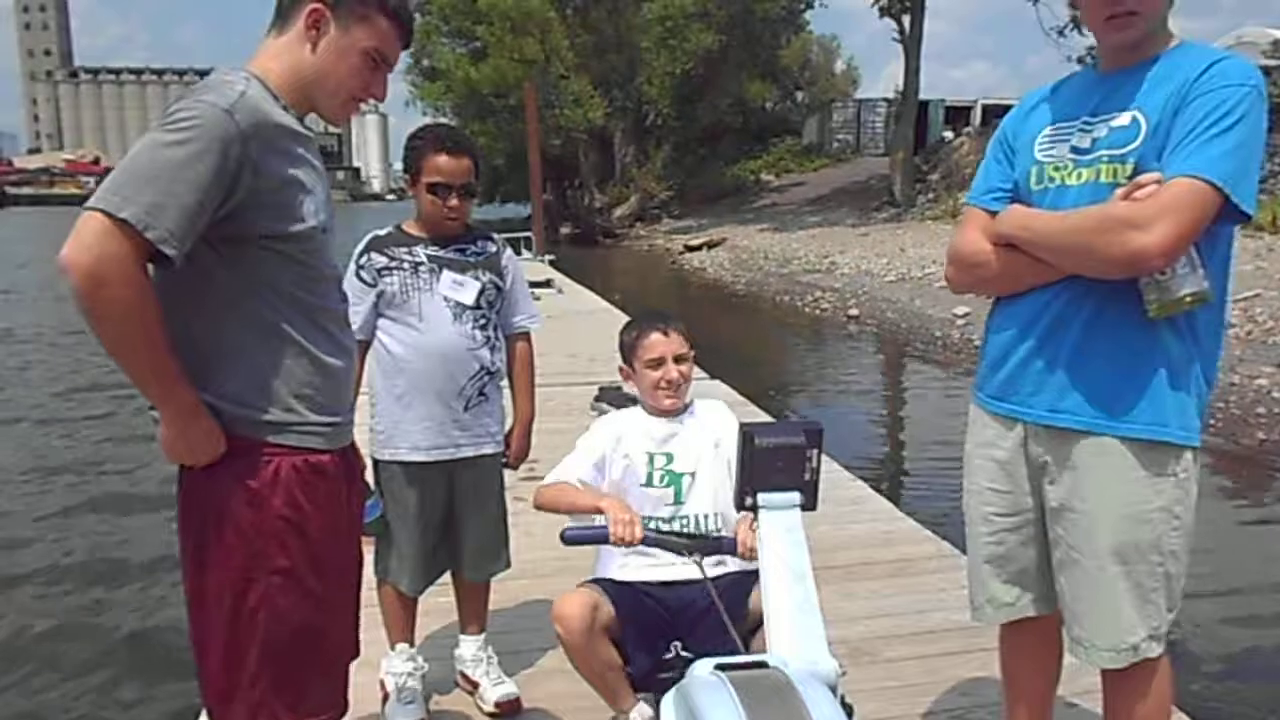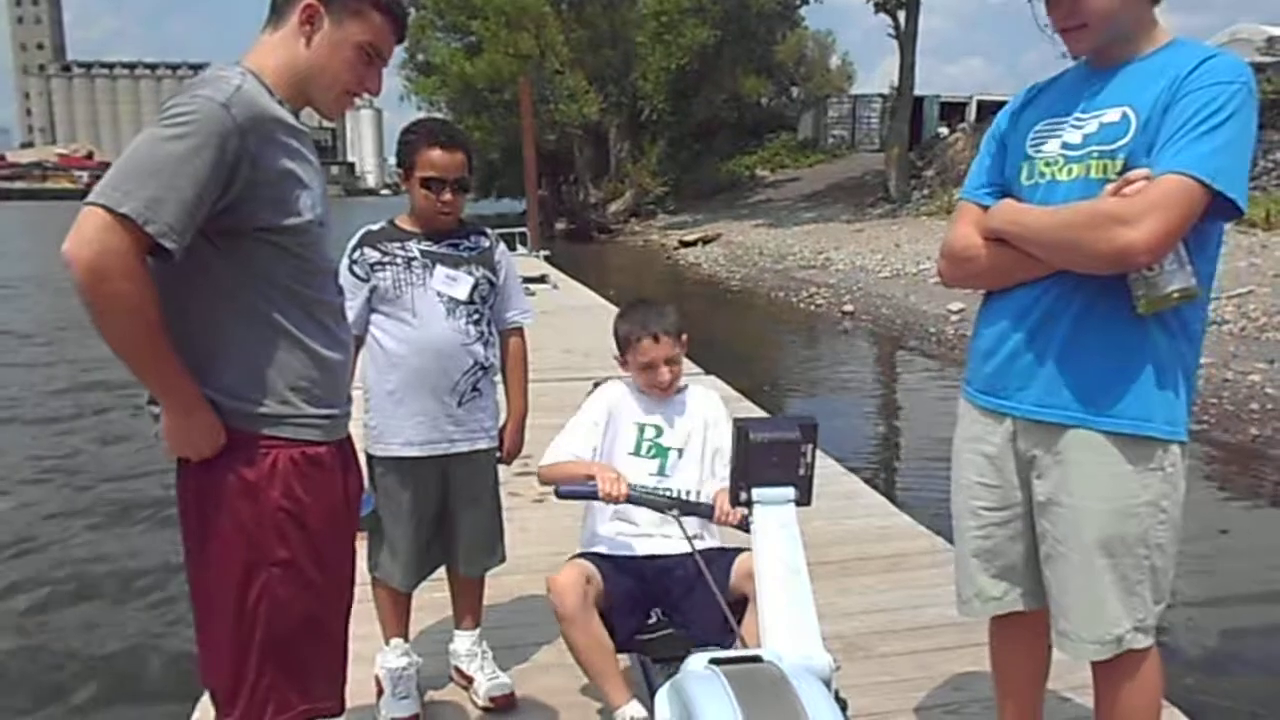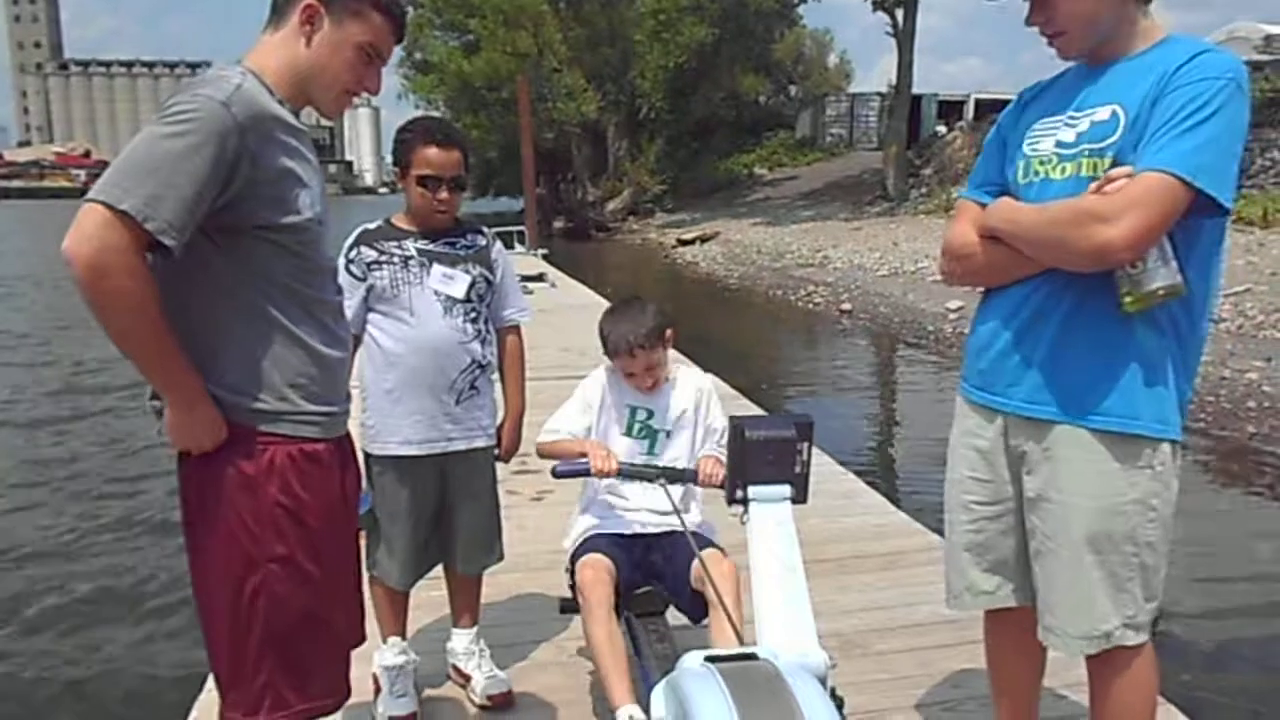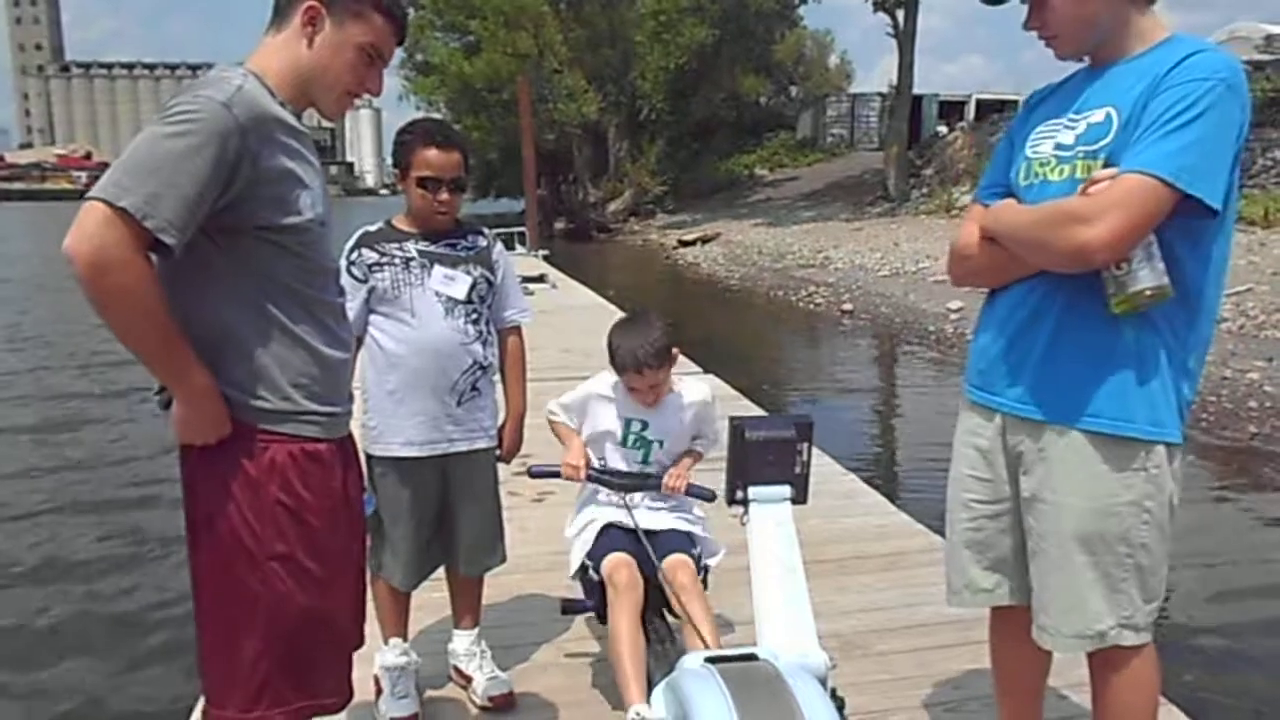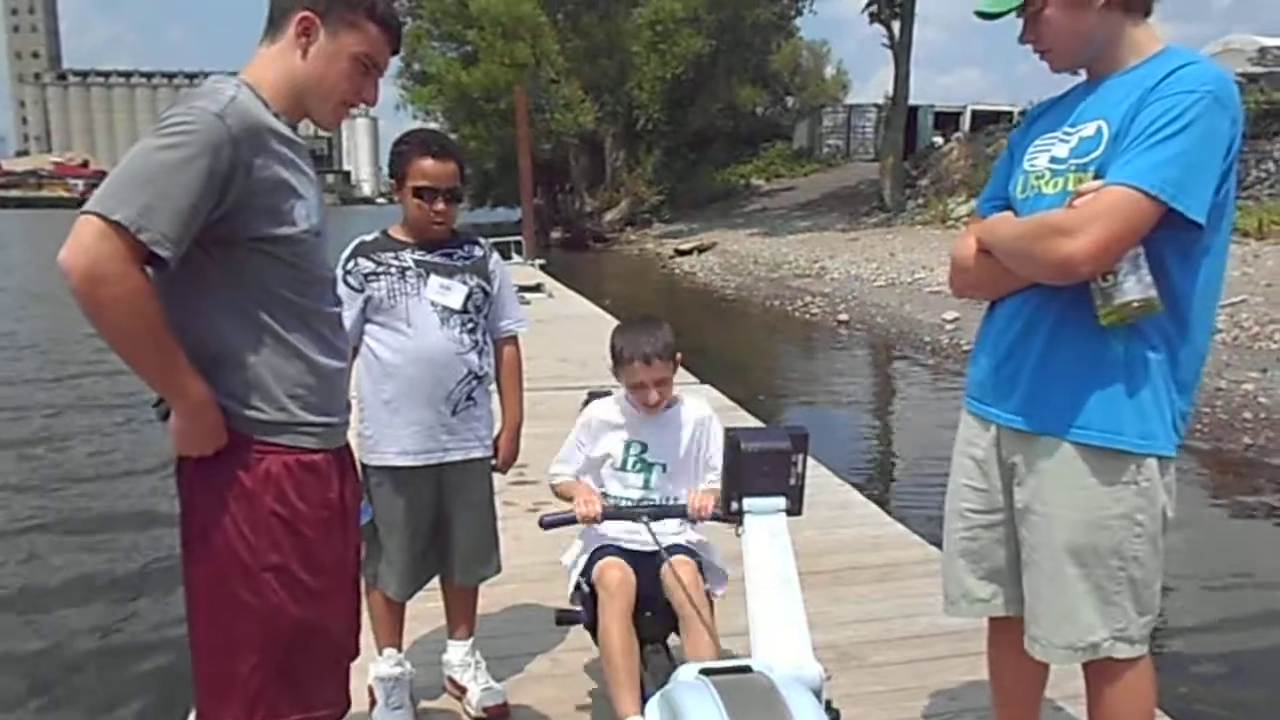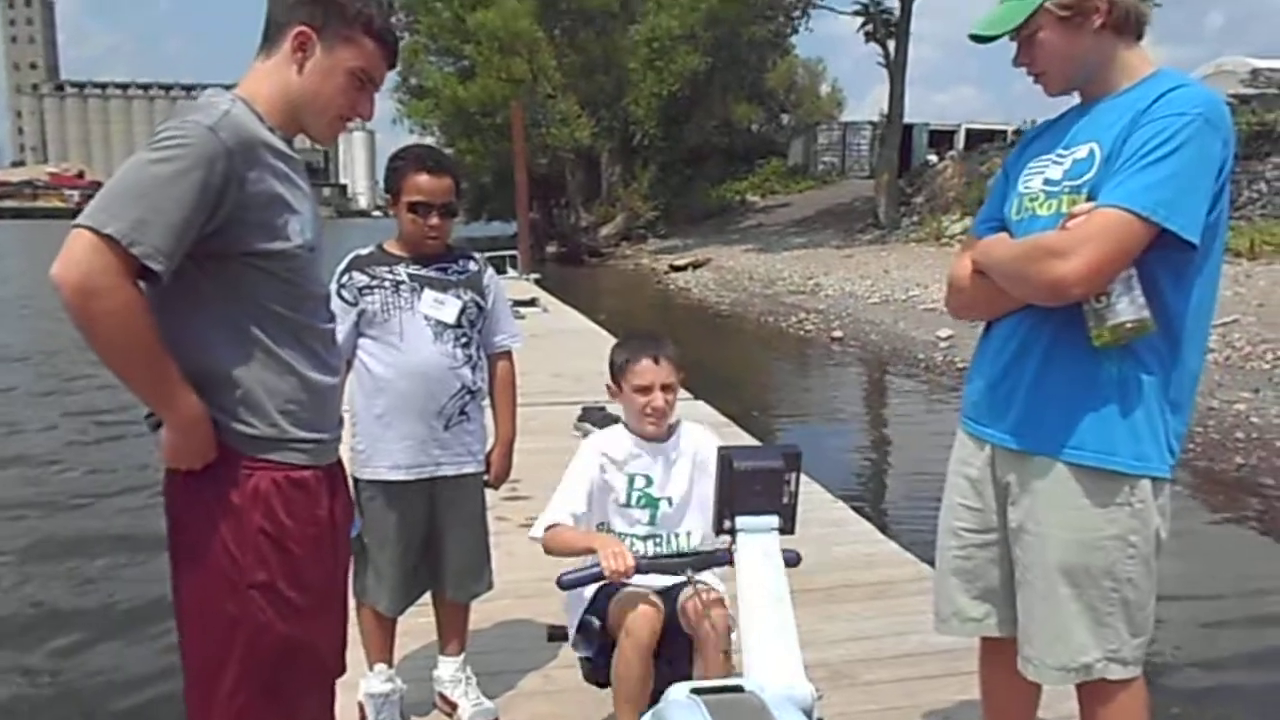
dt=0.2s
person 1, frame 1
left shoulder: (1220, 85)
right shoulder: (1035, 113)
left elbow: (1150, 237)
right elbow: (966, 264)
left wrist: (1021, 224)
right wrist: (1097, 235)
left hip: (1127, 415)
right hip: (1007, 401)
left knee: (1127, 640)
right knee: (1024, 607)
person 1, frame 2
left shoulder: (1209, 82)
right shoulder: (1030, 107)
left elbow: (1137, 234)
right elbow: (958, 258)
left wrist: (1014, 219)
right wrist: (1087, 233)
left hip: (1114, 409)
right hip: (995, 395)
left knee: (1117, 632)
right knee: (1012, 602)
person 1, frame 3
left shoulder: (1200, 78)
right shoulder: (1033, 105)
left elbow: (1116, 231)
right elbow: (958, 255)
left wrist: (1009, 217)
right wrist: (1070, 232)
left hip: (1106, 407)
right hip: (992, 391)
left knee: (1111, 628)
right knee: (1006, 599)
person 1, frame 4
left shoulder: (1199, 79)
right shoulder: (1043, 106)
left elbow: (1096, 233)
right elbow: (965, 258)
left wrist: (1007, 219)
right wrist: (1059, 231)
left hip: (1106, 406)
right hip: (995, 392)
left knee: (1111, 628)
right knee: (1009, 599)
person 1, frame 5
left shoulder: (1190, 92)
right shoulder: (1043, 121)
left elbow: (1078, 247)
right elbow: (966, 272)
left wrist: (1001, 231)
right wrist: (1045, 240)
left hip: (1101, 419)
right hip: (995, 405)
left knee: (1106, 641)
right knee: (1008, 611)
person 1, frame 6
left shoulder: (1183, 114)
right shoulder: (1038, 144)
left elbow: (1071, 268)
right elbow: (962, 292)
left wrist: (996, 253)
right wrist: (1040, 265)
left hip: (1096, 442)
right hip: (991, 424)
right knee: (1000, 634)
person 2, frame 1
left shoulder: (285, 135)
right shoulder: (228, 116)
right elbow: (95, 256)
left wrist: (336, 451)
right wrist: (183, 415)
left hip: (315, 459)
right hip: (263, 470)
person 2, frame 2
left shoulder: (280, 131)
right shoulder: (224, 110)
right elbow: (96, 250)
left wrist: (328, 442)
right wrist: (184, 407)
left hip: (309, 451)
right hip: (260, 461)
person 2, frame 3
left shoulder: (280, 129)
right shoulder: (224, 108)
right elbow: (96, 246)
left wrist: (326, 438)
right wrist: (187, 401)
left hip: (310, 447)
right hip: (260, 456)
person 2, frame 4
left shoulder: (282, 131)
right shoulder: (226, 110)
right elbow: (97, 245)
left wrist: (329, 444)
right wrist: (196, 395)
left hip: (313, 447)
right hip: (262, 456)
person 2, frame 5
left shoulder: (278, 143)
right shoulder: (221, 121)
right elbow: (93, 258)
left wrist: (326, 458)
right wrist: (194, 405)
left hip: (311, 459)
right hip: (258, 467)
person 2, frame 6
left shoulder: (275, 157)
right shoulder: (216, 136)
right elbow: (85, 271)
left wrist: (319, 470)
right wrist: (185, 418)
left hip: (302, 475)
right hip: (250, 483)
person 3, frame 1
left shoulder: (494, 255)
right shoulder: (378, 255)
left elbow: (518, 340)
right elbow: (350, 345)
left wrist: (523, 421)
left hip: (477, 437)
right hip: (404, 441)
left knee: (475, 552)
right knee: (401, 556)
left ankle: (473, 654)
right ankle: (402, 666)
person 3, frame 2
left shoulder: (486, 249)
right shoulder: (371, 249)
left elbow: (511, 334)
right elbow: (343, 339)
left wrist: (517, 416)
left hip: (471, 432)
right hip: (398, 436)
left knee: (470, 547)
right knee: (394, 552)
left ankle: (468, 649)
right ankle: (396, 661)
person 3, frame 3
left shoulder: (483, 248)
right shoulder: (368, 248)
left elbow: (508, 332)
left wrist: (514, 413)
left hip: (469, 430)
right hip: (395, 433)
left knee: (468, 545)
right knee: (392, 549)
left ankle: (465, 645)
right ankle: (393, 658)
person 3, frame 4
left shoulder: (484, 249)
right shoulder: (369, 250)
left elbow: (509, 333)
left wrist: (516, 414)
left hip: (471, 430)
right hip: (396, 435)
left knee: (470, 546)
right knee: (393, 552)
left ankle: (467, 647)
right ankle: (394, 660)
person 3, frame 5
left shoulder: (480, 259)
right shoulder: (365, 260)
left elbow: (506, 343)
left wrist: (512, 424)
left hip: (466, 441)
right hip: (392, 444)
left knee: (465, 556)
right knee: (389, 561)
left ankle: (461, 657)
right ankle: (389, 671)
person 3, frame 6
left shoulder: (476, 274)
right shoulder: (359, 274)
left elbow: (499, 359)
left wrist: (505, 440)
left hip: (458, 456)
right hip: (384, 459)
left knee: (456, 572)
right knee: (379, 577)
left ankle: (452, 673)
person 4, frame 1
left shoulder: (718, 419)
right shoulder: (615, 429)
right elbow: (544, 495)
left wrist: (752, 520)
right wrist: (606, 501)
left hip: (713, 583)
right hip: (635, 585)
right knee: (570, 613)
person 4, frame 2
left shoulder: (706, 404)
right shoulder: (609, 400)
left elbow: (727, 480)
right elbow: (547, 471)
left wrist: (727, 496)
right wrist: (596, 467)
left hip: (692, 555)
right hip: (620, 557)
right knee: (566, 585)
person 4, frame 3
left shoulder: (697, 386)
right shoulder: (601, 385)
left elbow: (716, 448)
right elbow: (545, 444)
left wrist: (713, 462)
right wrist: (589, 446)
left hip: (677, 526)
right hip: (610, 525)
left knee: (723, 573)
right knee: (591, 579)
person 4, frame 4
left shoulder: (697, 397)
right shoulder: (598, 392)
right elbow: (556, 413)
left wrist: (686, 463)
right wrist: (573, 444)
left hip: (671, 518)
right hip: (608, 517)
left knee: (682, 575)
right knee: (623, 578)
person 4, frame 5
left shoulder: (698, 416)
right shoulder: (600, 416)
left elbow: (717, 481)
right elbow: (559, 479)
left wrist: (709, 494)
right wrist: (580, 491)
left hip: (676, 539)
right hip: (609, 540)
left knee: (684, 574)
right knee: (615, 578)
person 4, frame 6
left shoulder: (699, 443)
right shoulder: (601, 449)
right elbow: (551, 535)
right wrist: (600, 542)
left hip: (684, 580)
right hip: (613, 584)
left knee: (711, 609)
right knee: (643, 613)
